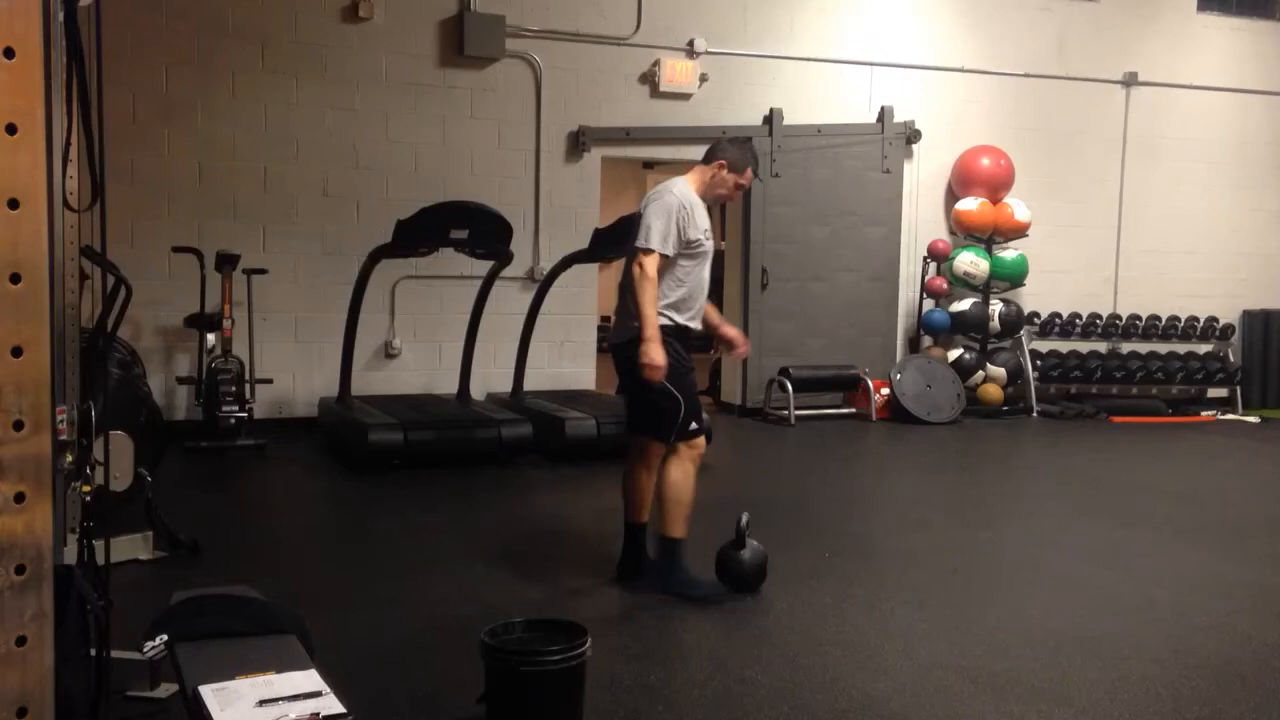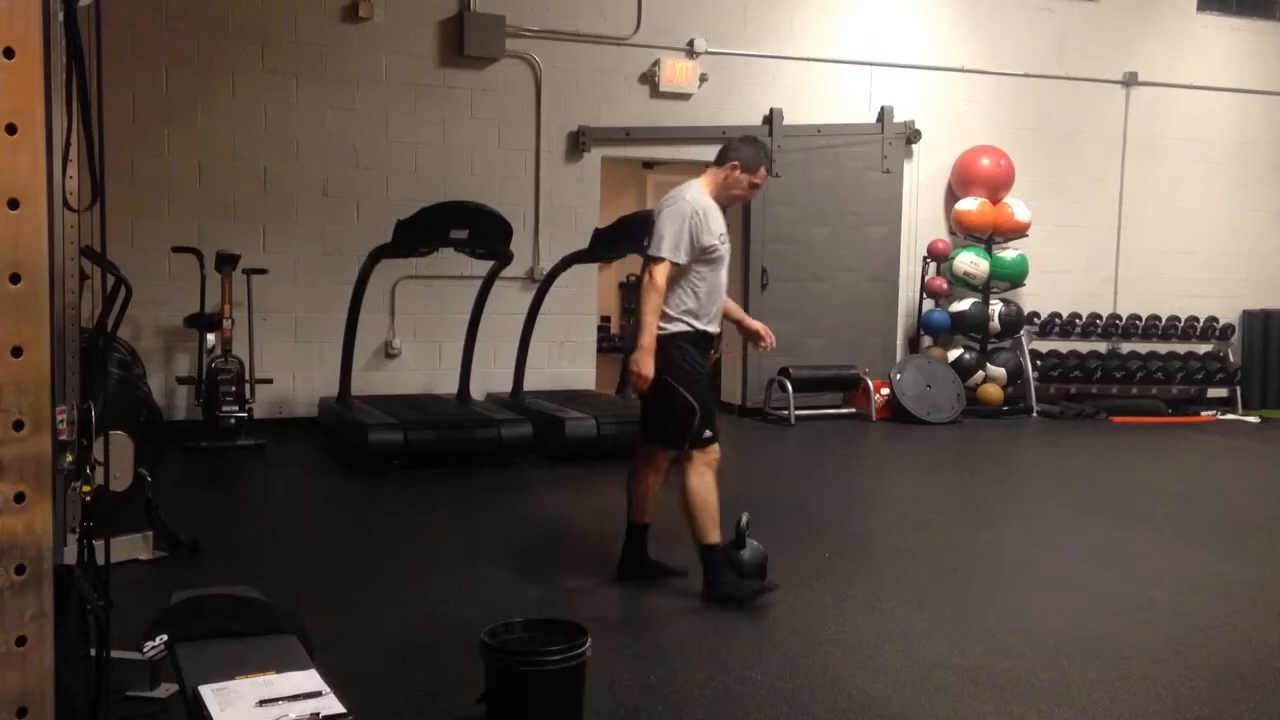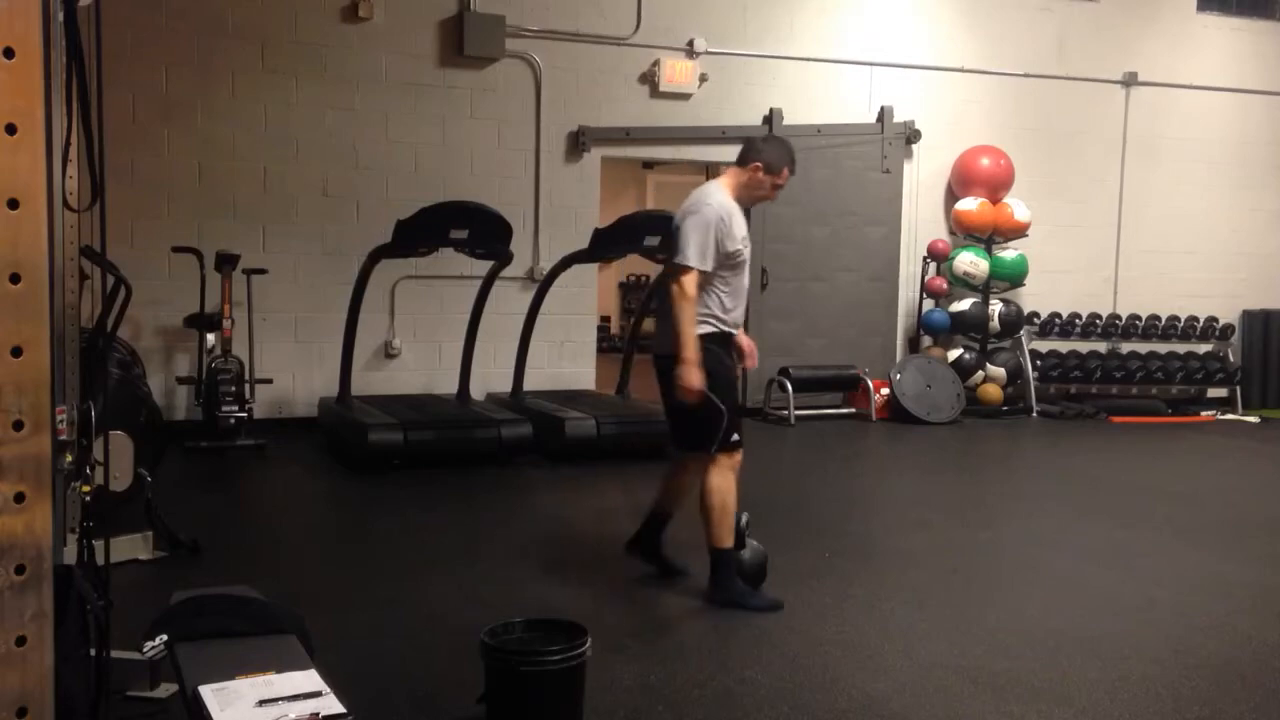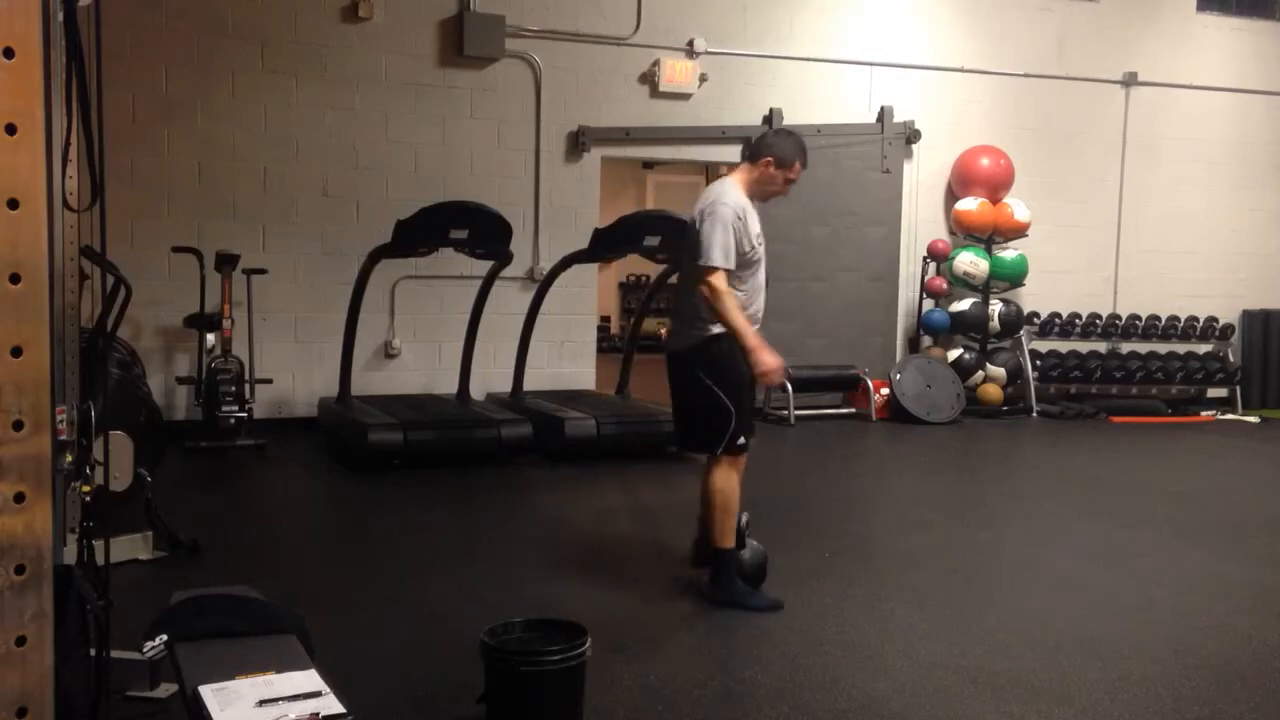
dt=0.2s
person 1, frame 1
left shoulder: (694, 207)
right shoulder: (672, 199)
right elbow: (645, 269)
left wrist: (720, 327)
right wrist: (651, 341)
left hip: (668, 338)
right hip: (655, 342)
left knee: (649, 446)
right knee: (687, 445)
left ankle: (634, 556)
right ankle: (671, 565)
person 1, frame 2
left shoulder: (709, 208)
right shoulder: (687, 205)
right elbow: (657, 276)
left wrist: (743, 320)
right wrist: (644, 347)
left hip: (688, 341)
right hip: (674, 345)
left knee: (659, 449)
right knee: (702, 453)
left ankle: (634, 556)
right ankle: (718, 576)
person 1, frame 3
left shoulder: (727, 206)
right shoulder: (710, 209)
right elbow: (684, 285)
left wrist: (737, 334)
right wrist: (689, 360)
left hip: (712, 343)
right hip: (698, 346)
left knee: (698, 451)
right knee: (725, 455)
left ankle: (649, 539)
right ankle: (724, 579)
person 1, frame 4
left shoulder: (740, 202)
right shoulder: (725, 206)
right elbow: (713, 285)
right wrist: (757, 348)
left hip: (719, 343)
right hip: (711, 346)
left knee: (725, 453)
right knee: (731, 456)
left ankle: (710, 547)
right ankle: (724, 580)
